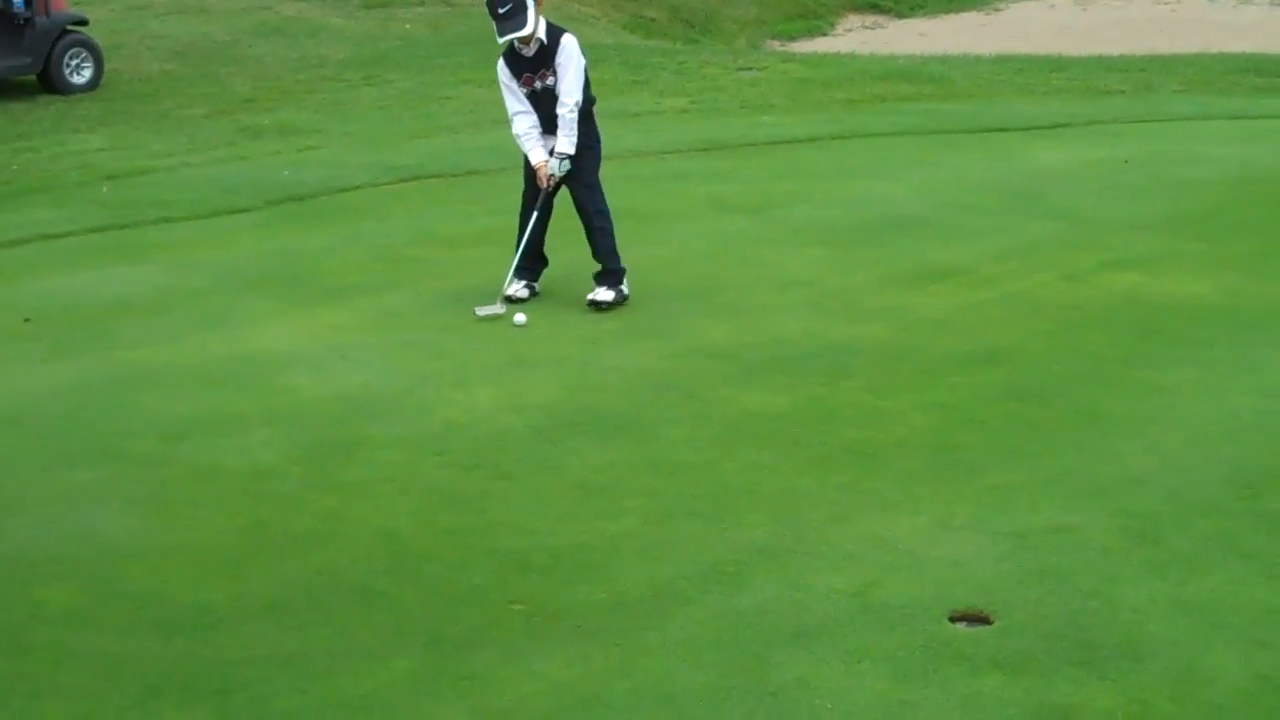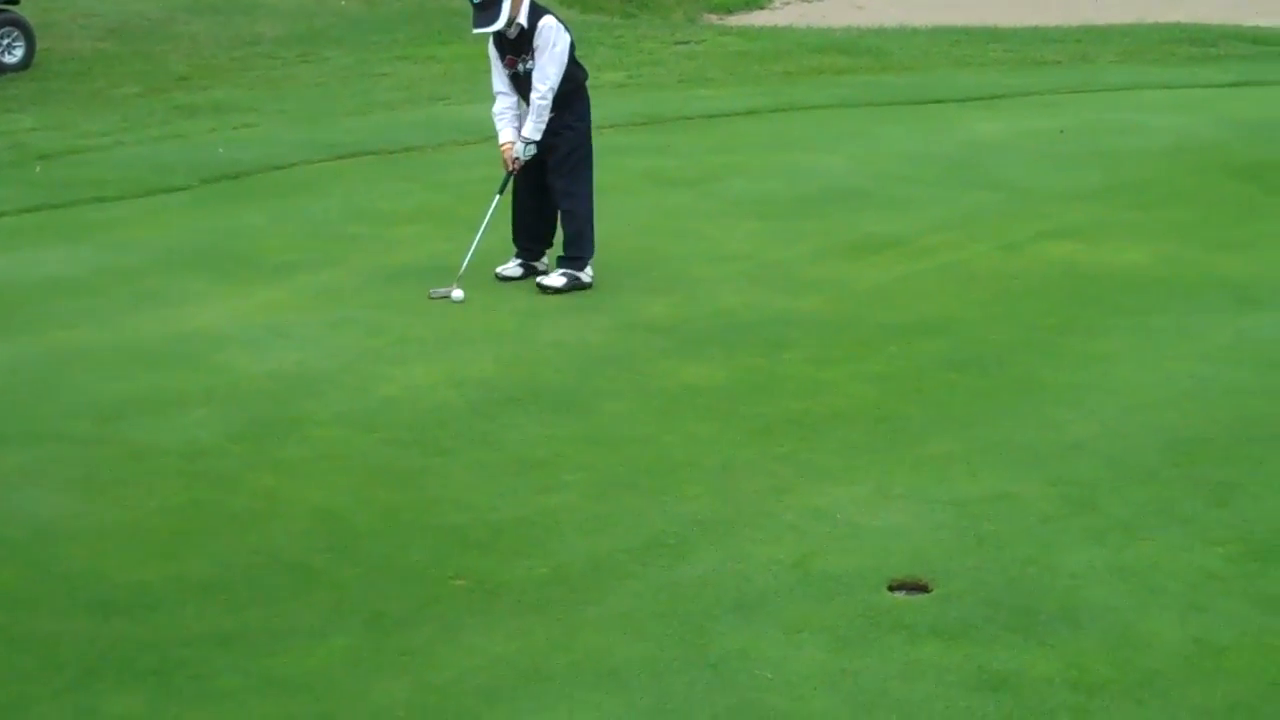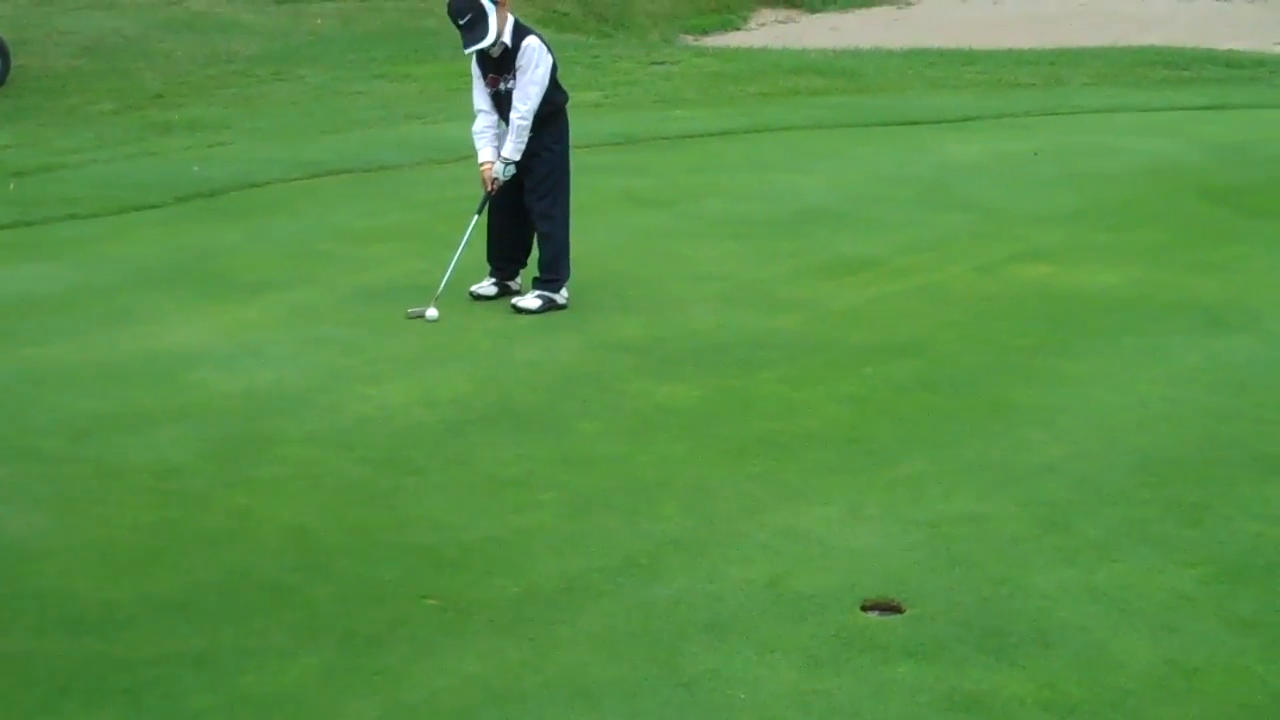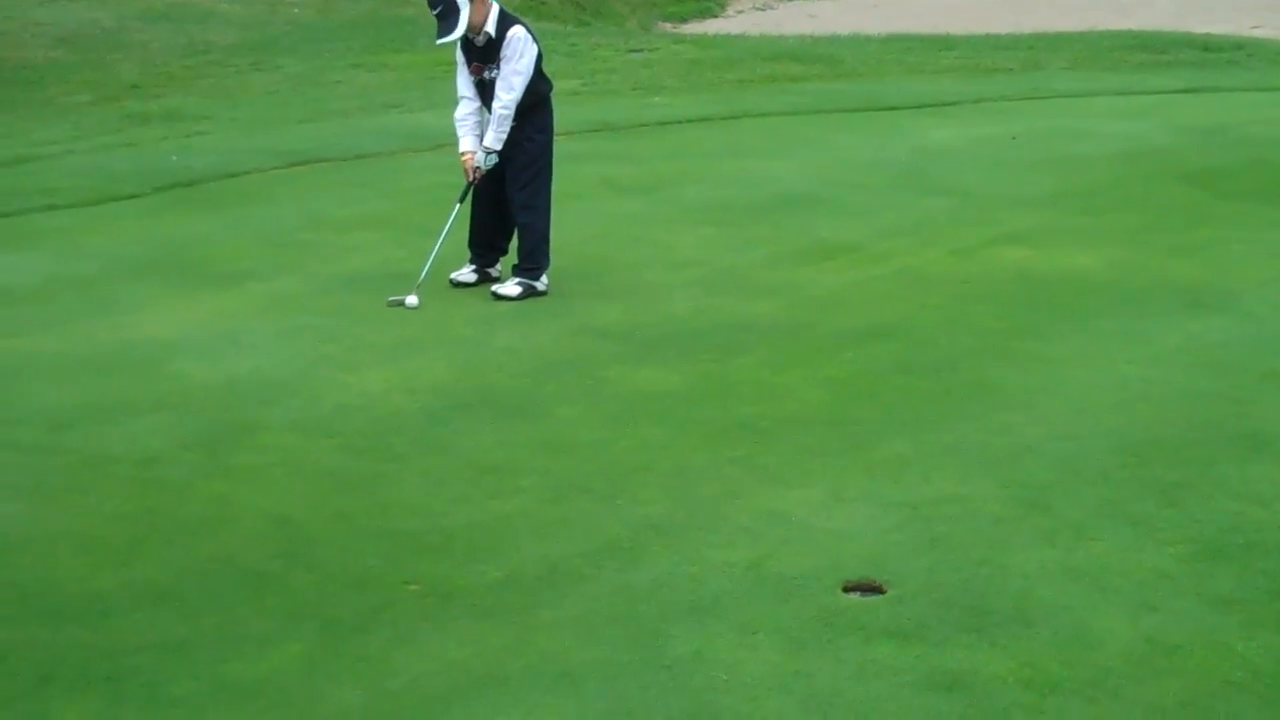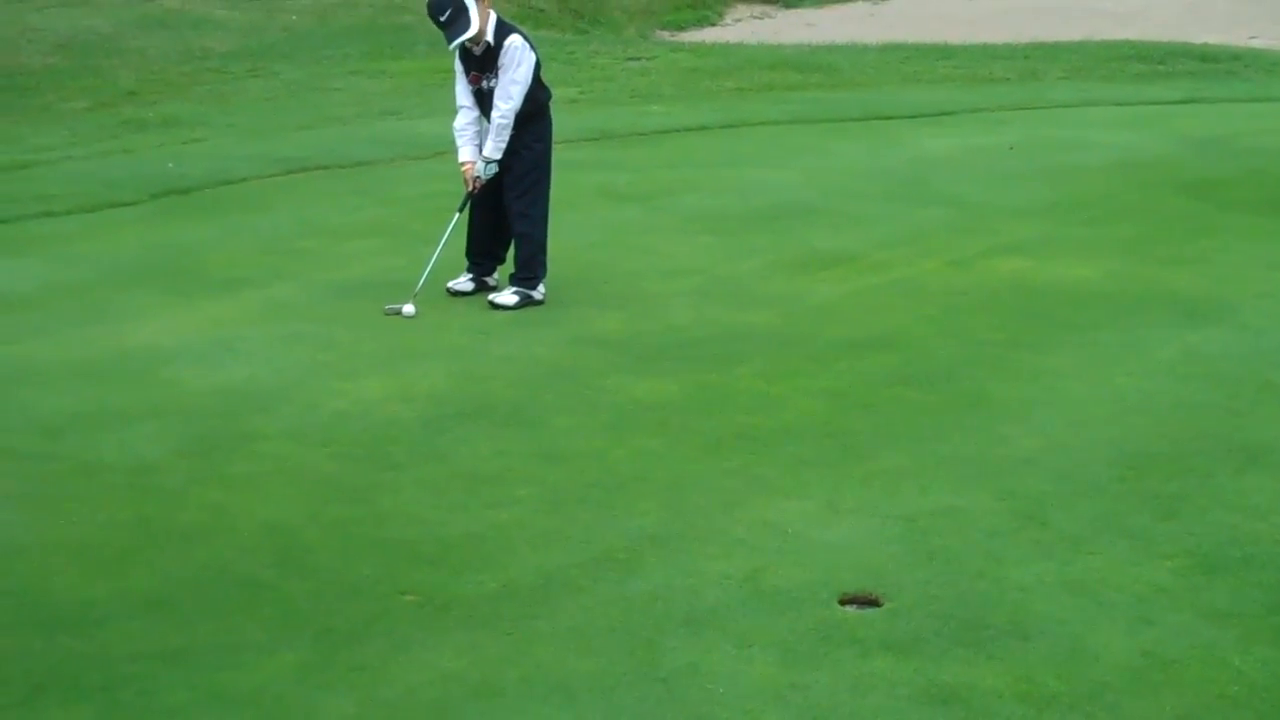
dt=1s
person 1, frame 1
left shoulder: (564, 43)
right shoulder: (507, 63)
left elbow: (569, 104)
right elbow: (521, 116)
left wrist: (562, 154)
right wrist: (538, 159)
left hip: (578, 137)
right hip: (539, 143)
left knee: (591, 205)
right knee: (533, 208)
left ankle: (613, 280)
right ankle: (526, 275)
person 1, frame 2
left shoulder: (546, 26)
right shoulder: (497, 39)
left elbow: (544, 90)
right elbow: (504, 94)
left wrist: (527, 139)
right wrist: (508, 139)
left hip: (568, 114)
right hip: (536, 117)
left knee: (567, 188)
right knee: (527, 187)
left ankle: (578, 265)
right ankle: (531, 255)
person 1, frame 3
left shoulder: (530, 45)
right shoulder: (481, 54)
left elbow: (524, 110)
right elbow: (485, 111)
left wrist: (506, 160)
right wrist: (487, 158)
left hip: (545, 135)
right hip: (515, 134)
left knee: (546, 209)
right knee: (504, 206)
left ankle: (552, 286)
right ankle: (504, 274)
person 1, frame 4
left shoulder: (515, 35)
right shoulder: (466, 42)
left elbow: (507, 98)
right elbow: (468, 99)
left wrist: (488, 149)
right wrist: (469, 147)
left hip: (530, 122)
right hip: (497, 124)
left knee: (526, 196)
right knee: (487, 193)
left ankle: (532, 274)
right ankle: (484, 261)
person 1, frame 5
left shoulder: (513, 43)
right shoulder: (464, 51)
left elbow: (506, 108)
right elbow: (467, 108)
left wrist: (488, 159)
right wrist: (469, 157)
left hip: (528, 132)
right hip: (495, 132)
left knee: (524, 206)
right knee: (485, 202)
left ankle: (529, 283)
right ankle: (481, 270)
